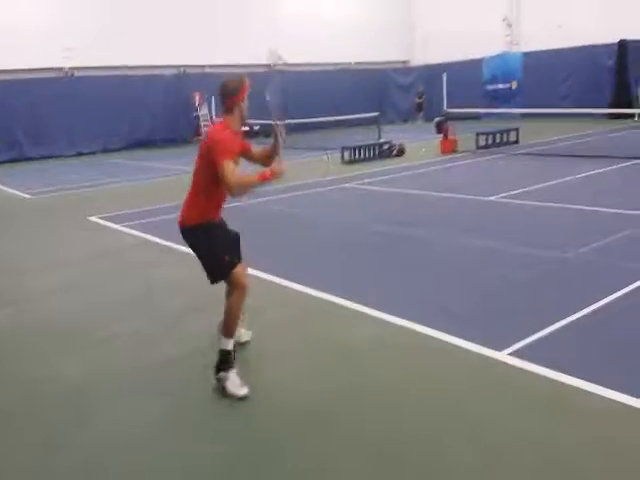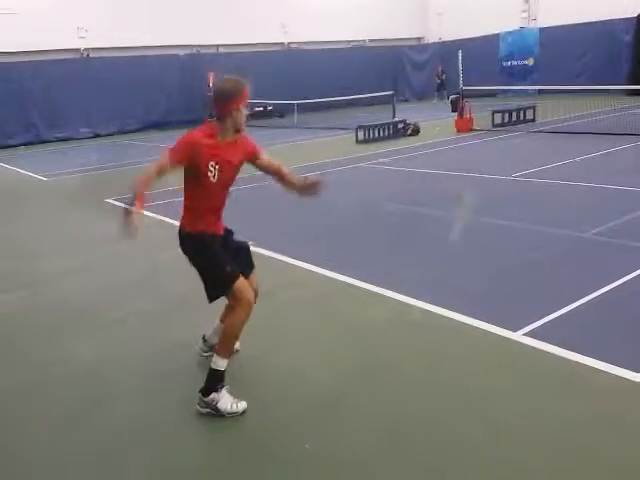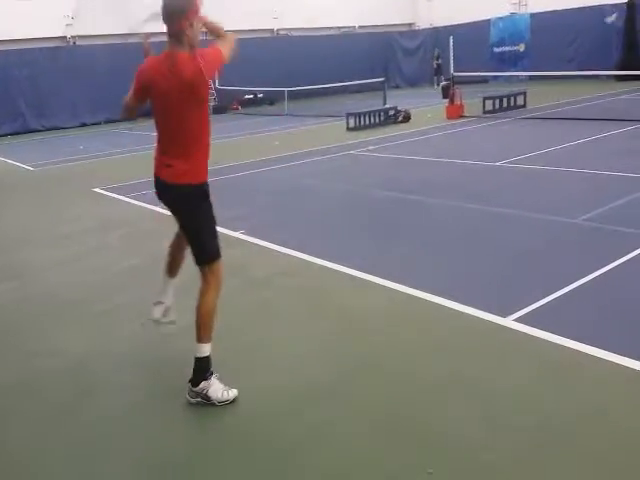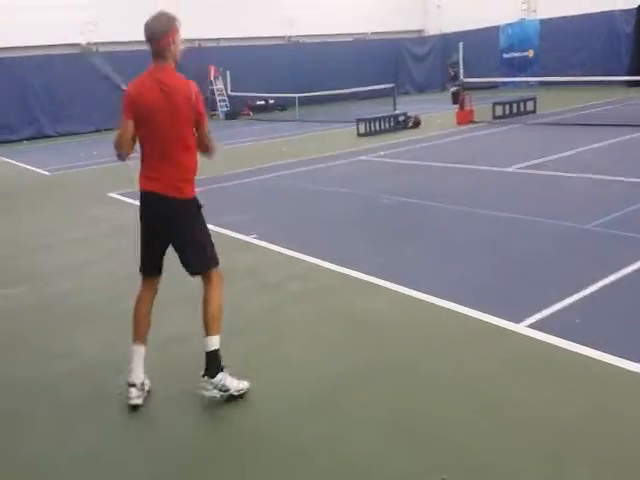
dt=0.4s
person 1, frame 1
left shoulder: (232, 135)
right shoulder: (220, 136)
left elbow: (261, 158)
right elbow: (233, 185)
left wrist: (276, 141)
right wrist: (269, 174)
left hip: (210, 218)
right hip: (198, 223)
left knee: (238, 273)
right knee: (239, 283)
left ankle: (231, 328)
right ankle: (224, 367)
person 1, frame 2
left shoulder: (241, 142)
right shoulder: (195, 143)
left elbow: (273, 167)
right elbow: (153, 172)
left wrist: (298, 183)
right wrist: (137, 201)
left hip: (217, 229)
right hip: (196, 235)
left knee: (250, 291)
right knee: (243, 297)
left ankle: (215, 339)
right ankle: (211, 391)
person 1, frame 3
left shoulder: (149, 68)
right shoulder: (198, 67)
left elbow: (129, 111)
right elbow: (229, 42)
left hip: (163, 177)
right hip: (190, 182)
left knee: (188, 228)
right knee: (212, 274)
left ankle: (165, 300)
right ankle: (202, 378)
person 1, frame 4
left shoulder: (134, 90)
right shoulder: (188, 89)
left elbow: (122, 149)
right elbow: (208, 148)
left hip: (150, 196)
right hip: (180, 198)
left knee: (149, 282)
right knee: (211, 277)
left ankle: (136, 379)
right ankle: (213, 371)
